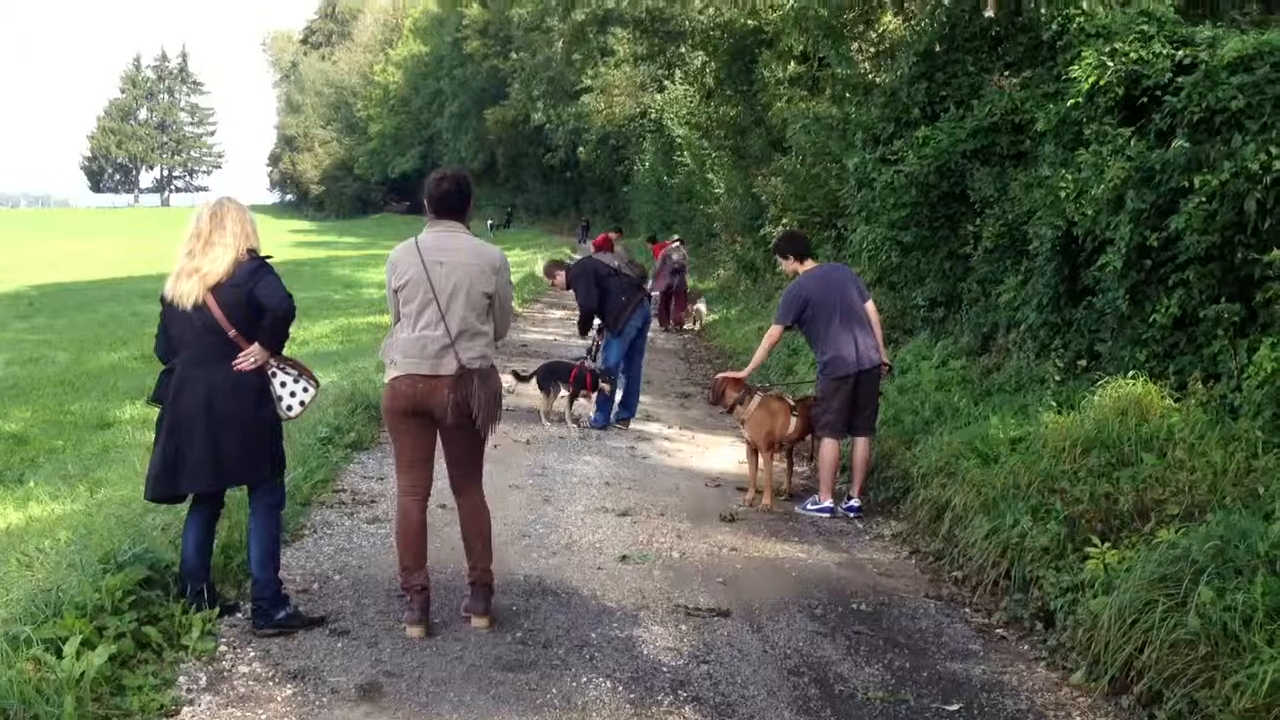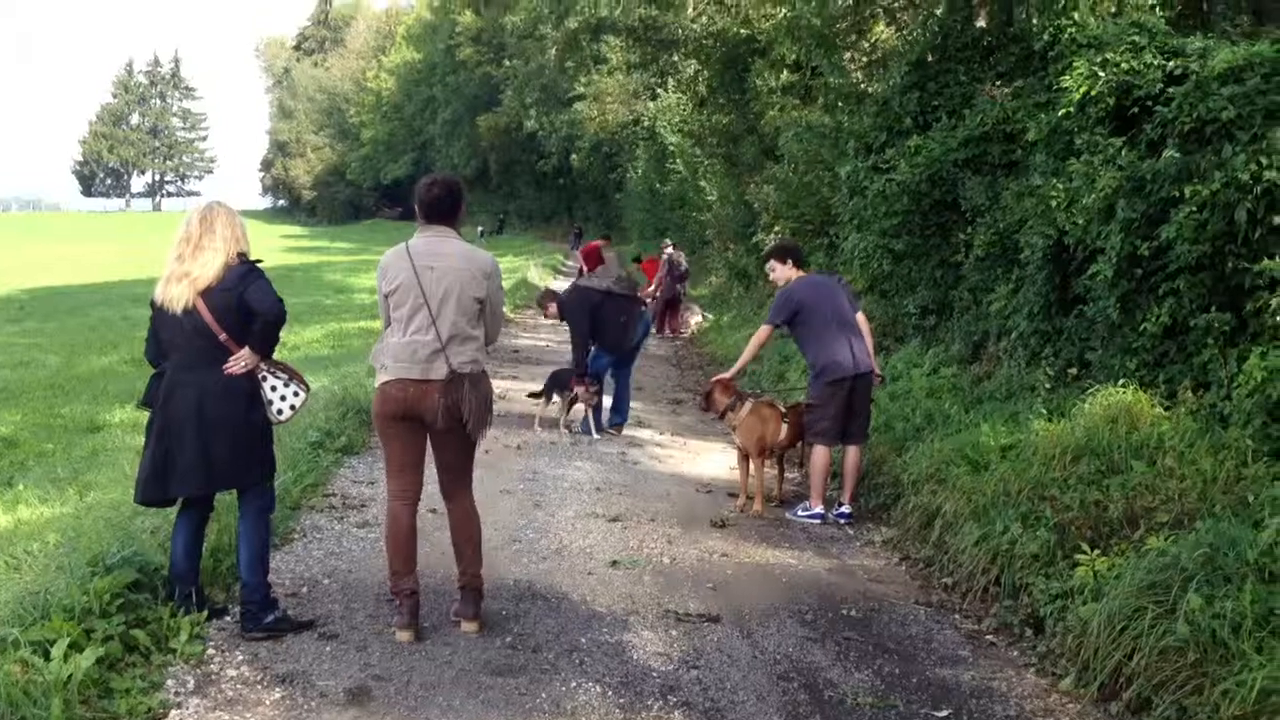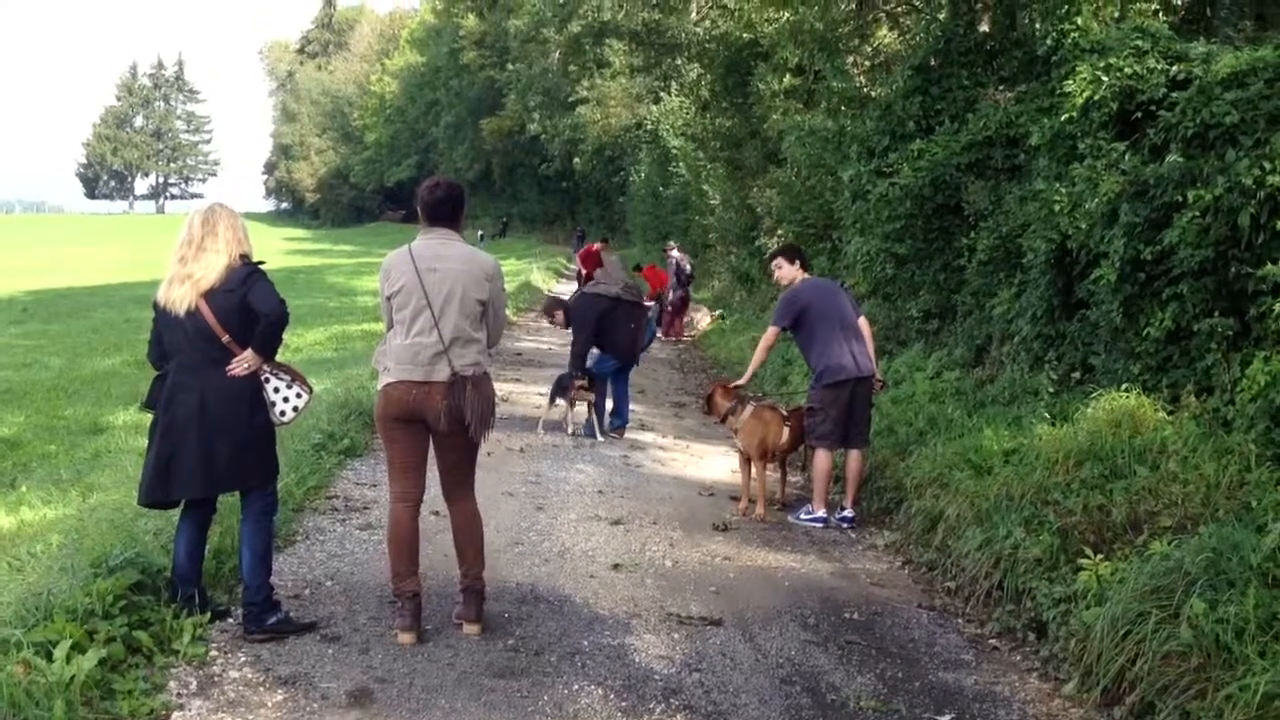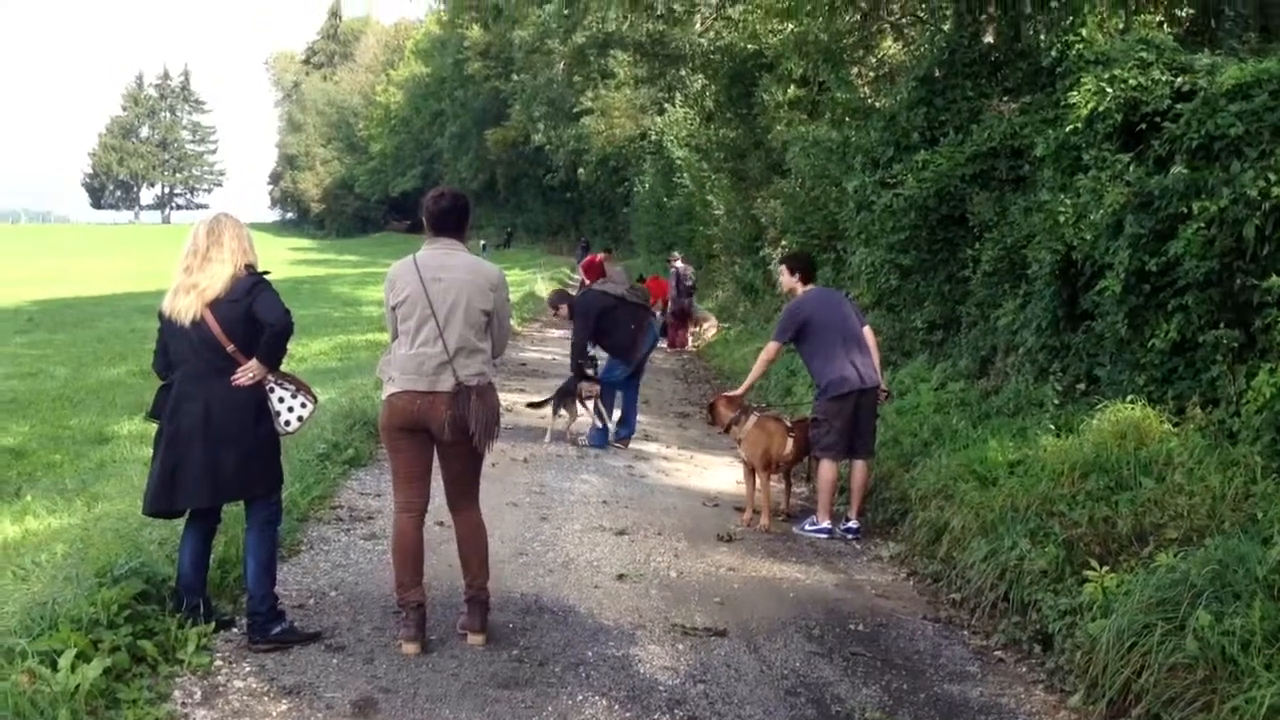
dt=0.3s
person 1, frame 1
left shoulder: (401, 256)
right shoulder: (490, 258)
left elbow: (396, 320)
right elbow: (501, 327)
left hip: (407, 380)
right hip: (467, 382)
left knee: (411, 490)
right knee: (469, 489)
left ankle: (416, 601)
right ankle: (480, 594)
person 1, frame 2
left shoulder: (392, 261)
right shoulder: (482, 264)
left elbow: (387, 325)
right elbow: (491, 333)
left hip: (398, 384)
right hip: (458, 386)
left knee: (401, 495)
right knee: (459, 493)
left ankle: (405, 605)
right ankle: (469, 598)
person 1, frame 3
left shoulder: (394, 263)
right shoulder: (484, 266)
left elbow: (389, 326)
right elbow: (494, 334)
left hip: (400, 387)
right hip: (461, 388)
left knee: (404, 497)
right knee: (461, 495)
left ankle: (407, 607)
right ankle: (472, 600)
person 1, frame 4
left shoulder: (399, 273)
right shoulder: (489, 276)
left elbow: (394, 336)
right elbow: (499, 344)
left hip: (405, 396)
right hip: (465, 399)
left knee: (408, 507)
right knee: (466, 506)
left ankle: (411, 618)
right ankle: (476, 611)
person 2, frame 1
left shoulder: (177, 283)
right shoulder: (250, 270)
left elbow: (164, 350)
right elbow: (281, 307)
right wrist: (266, 347)
left hip: (191, 404)
right hip: (241, 404)
left knee: (204, 499)
right knee: (265, 500)
left ankle: (196, 596)
right ankle: (268, 607)
person 2, frame 2
left shoulder: (168, 286)
right shoulder: (240, 274)
left elbow: (154, 354)
right elbow: (272, 311)
right wrist: (257, 352)
left hip: (181, 408)
right hip: (231, 407)
left knee: (195, 502)
right knee: (255, 504)
left ankle: (184, 600)
right ankle: (257, 612)
person 2, frame 3
left shoulder: (170, 288)
right shoulder: (243, 276)
left elbow: (157, 356)
right elbow: (275, 312)
right wrist: (259, 353)
left hip: (184, 410)
right hip: (234, 409)
left knee: (197, 504)
right knee: (257, 506)
left ankle: (187, 601)
right ankle: (259, 613)
person 2, frame 4
left shoulder: (175, 298)
right shoulder: (247, 286)
left elbow: (162, 366)
right elbow: (280, 322)
right wrist: (264, 363)
left hip: (189, 419)
right hip: (239, 419)
left knee: (202, 513)
right knee: (262, 515)
left ankle: (191, 610)
right ankle: (264, 623)
person 3, frame 1
left shoulder: (797, 290)
right shoulder: (844, 272)
left elbow: (773, 336)
right elbow: (872, 312)
left wrist: (745, 372)
right wrist: (882, 353)
left hip: (837, 366)
right hip: (869, 362)
left knee: (829, 433)
right knee: (862, 433)
left ankle: (825, 500)
right ankle: (854, 499)
person 3, frame 2
left shoulder: (789, 294)
right shoulder: (833, 283)
left elbow: (760, 337)
right elbow: (862, 322)
left wrist: (733, 371)
right wrist: (873, 363)
left hip: (831, 371)
right hip: (861, 368)
left knee: (821, 439)
right knee: (853, 440)
left ankle: (815, 506)
right ankle: (845, 506)
person 3, frame 3
left shoulder: (793, 295)
right shoulder: (835, 287)
left elbow: (768, 341)
right elbow: (864, 326)
left wrist: (746, 377)
right wrist: (875, 370)
left hip: (833, 376)
right hip: (862, 372)
left knee: (823, 443)
right knee: (856, 444)
left ankle: (818, 510)
right ankle: (847, 510)
person 3, frame 4
left shoulder: (796, 309)
right shoulder: (840, 297)
left elbow: (769, 354)
right elbow: (869, 336)
left wrist: (743, 388)
right wrist: (879, 379)
left hip: (837, 387)
right hip: (866, 383)
left knee: (828, 454)
right knee: (860, 455)
left ankle: (823, 521)
right ankle: (852, 521)
